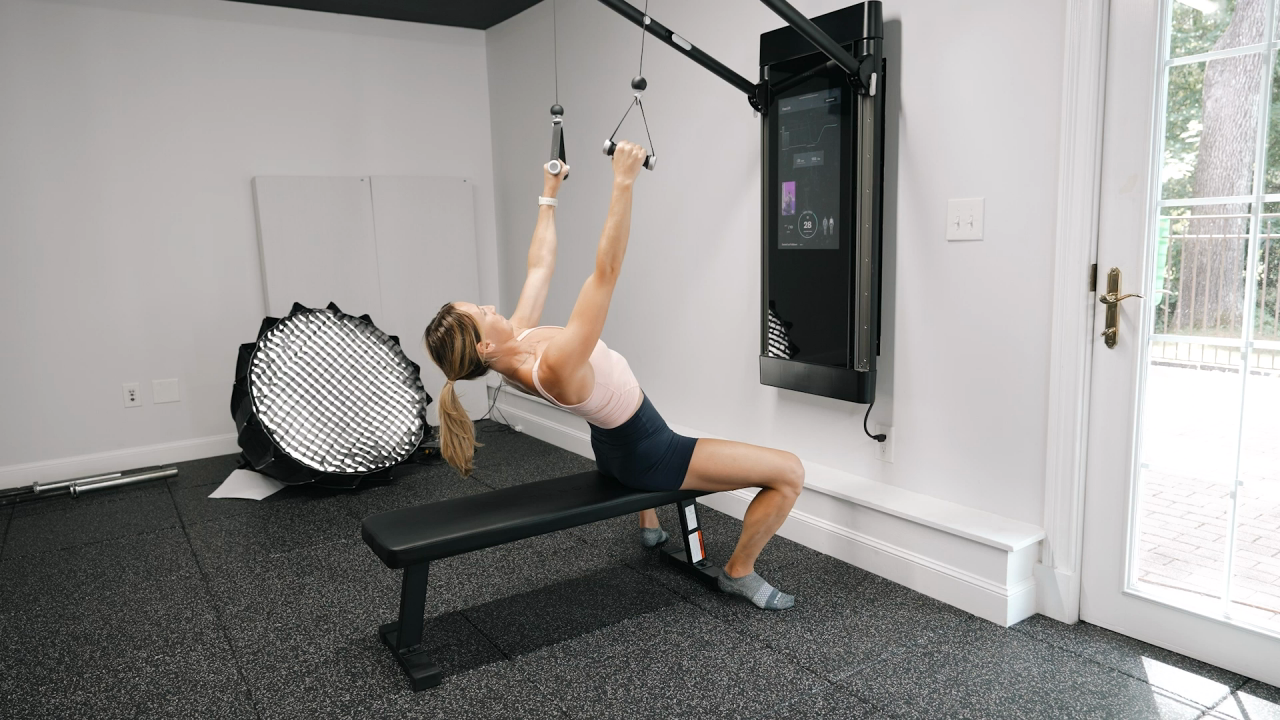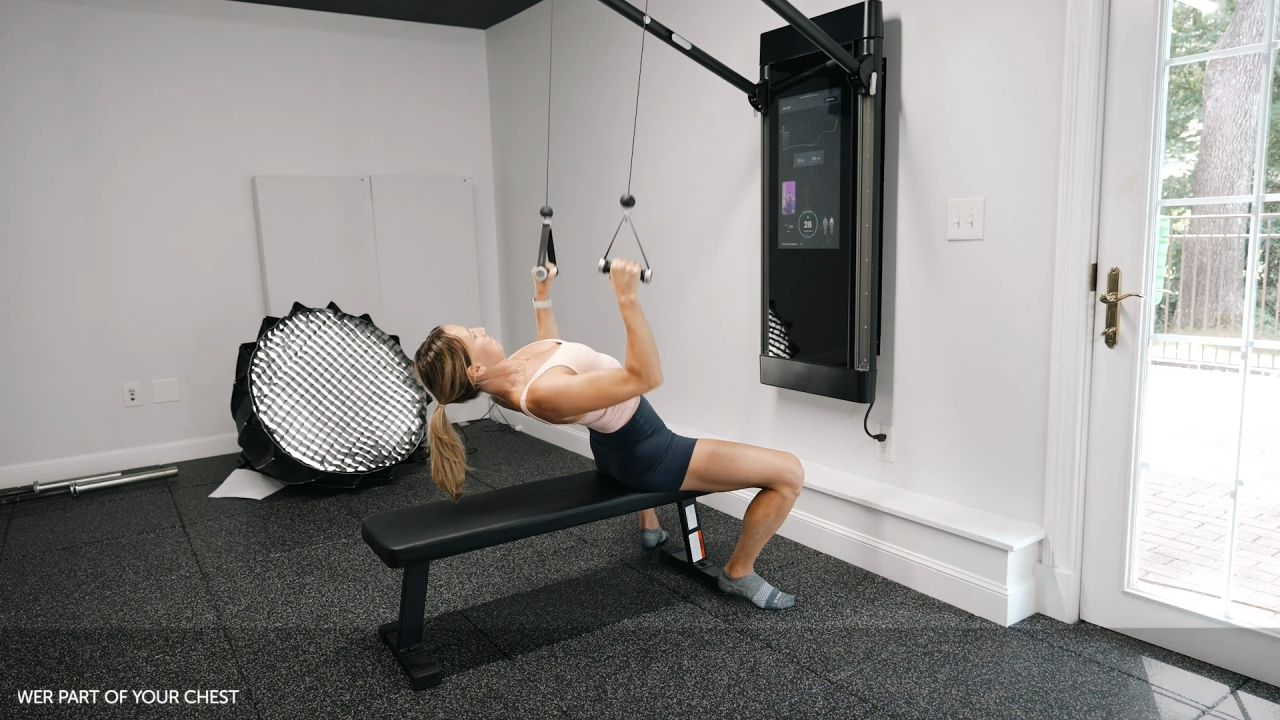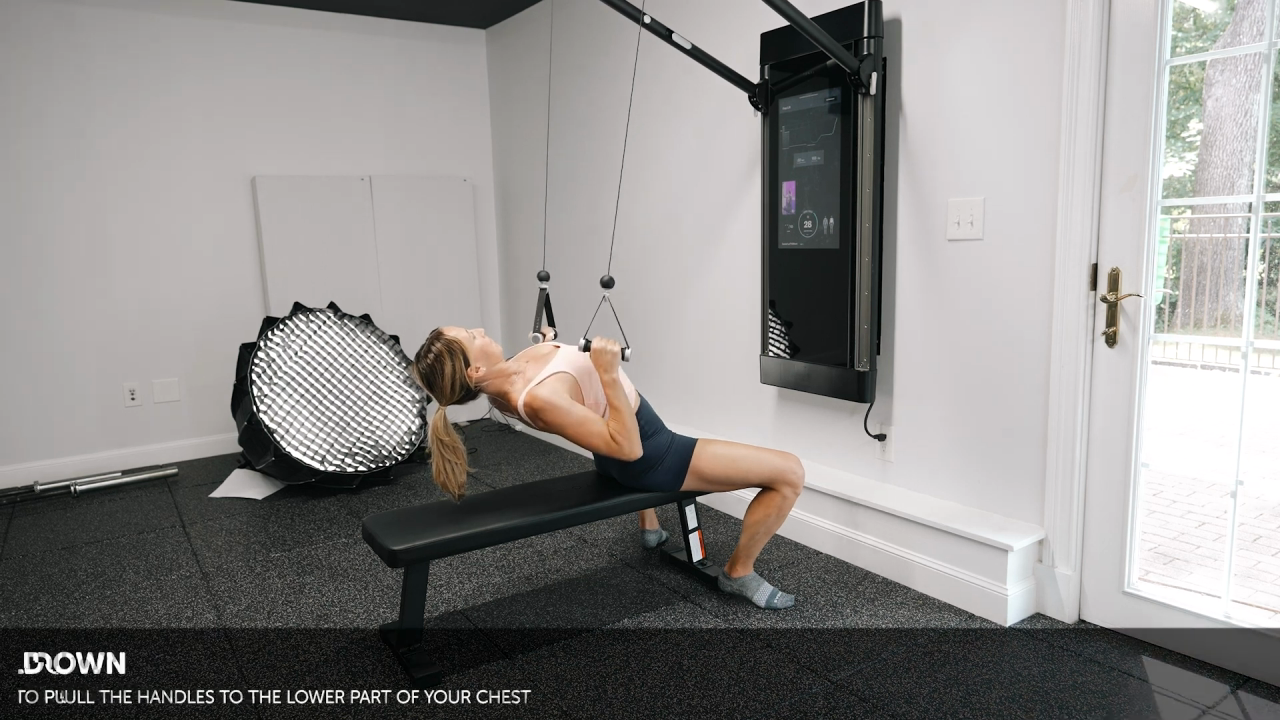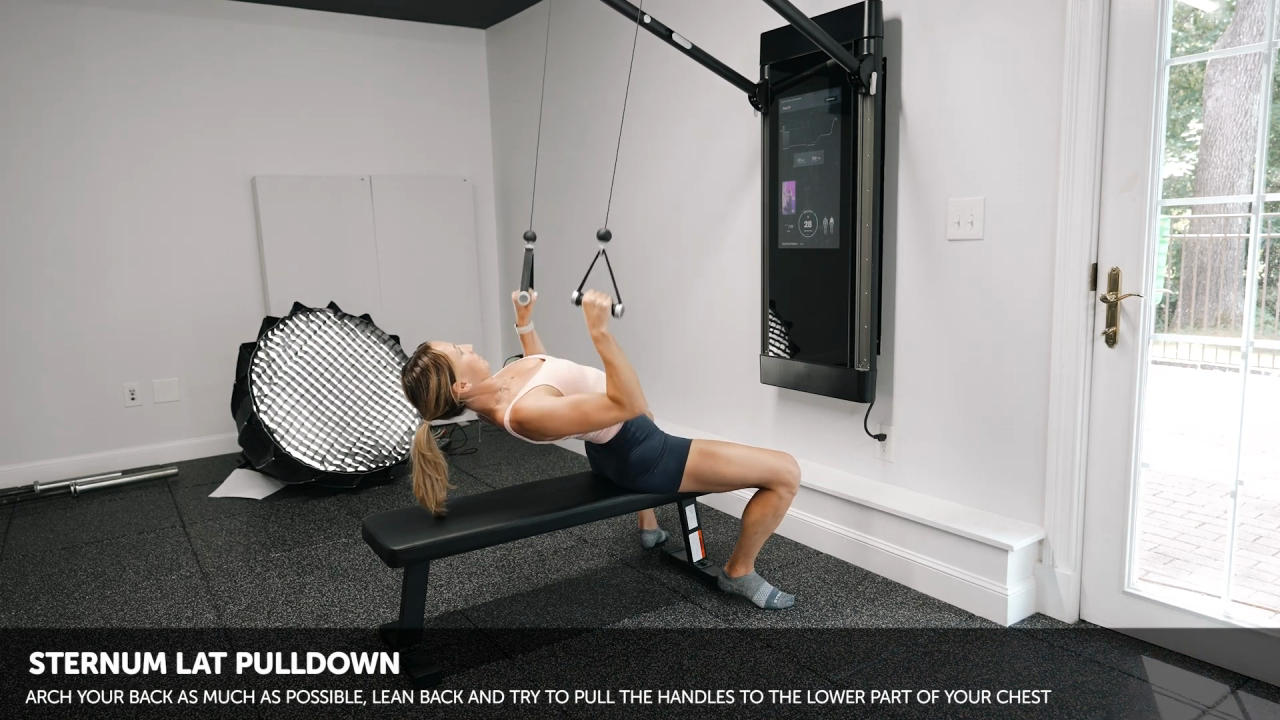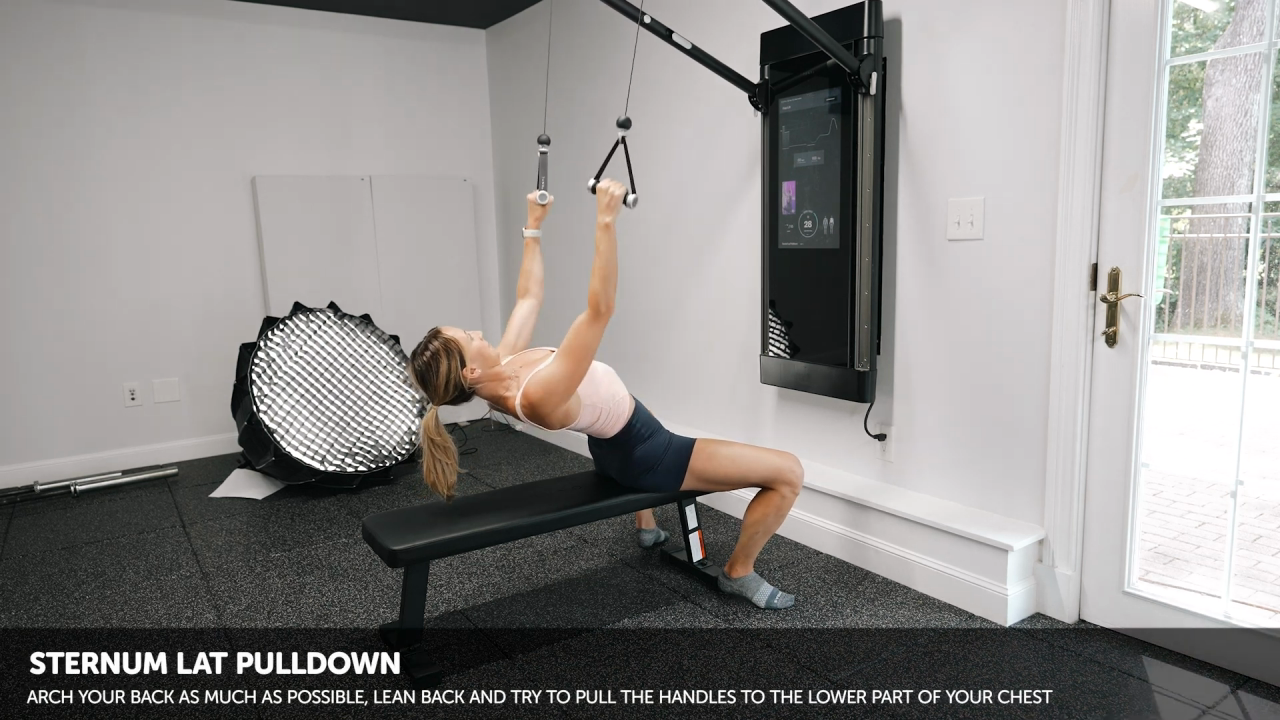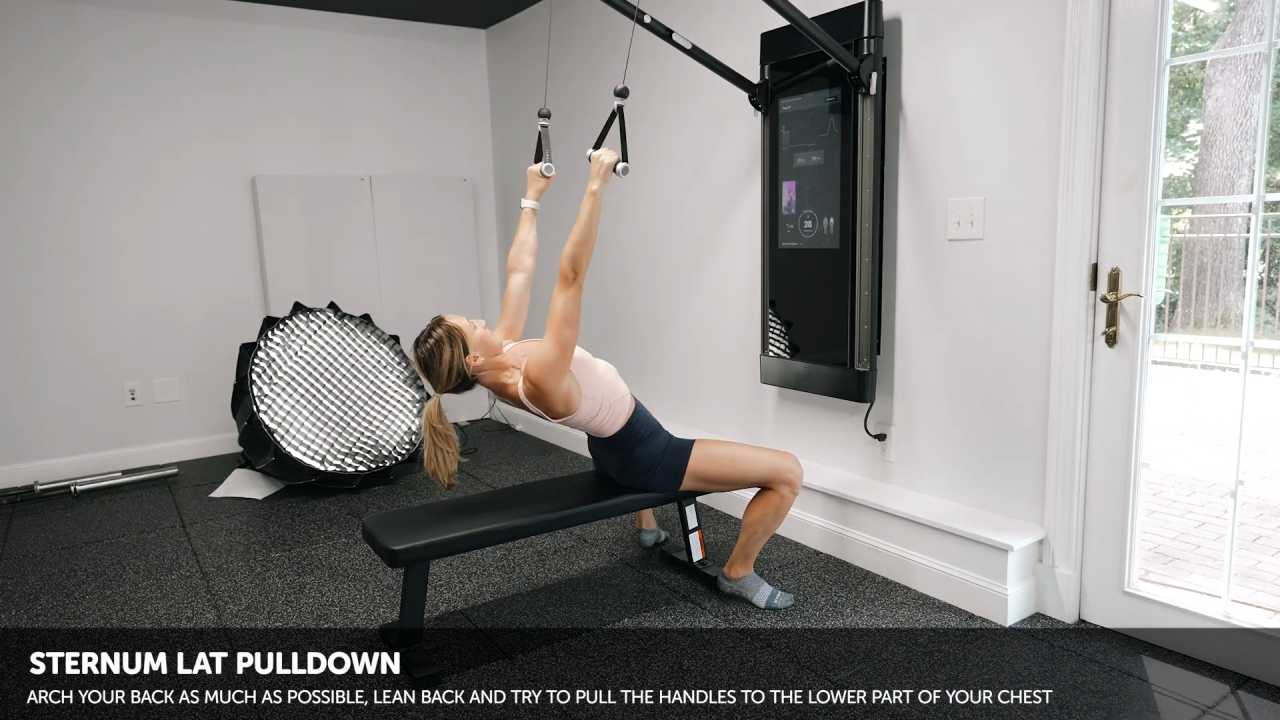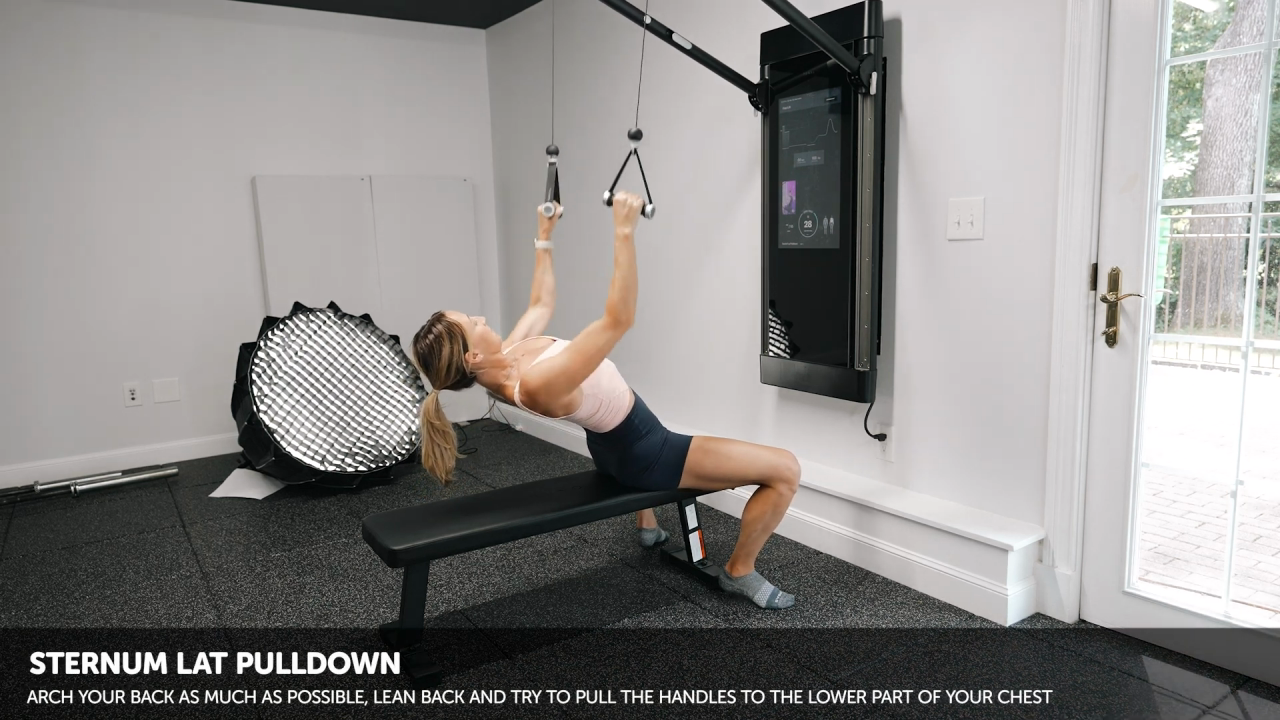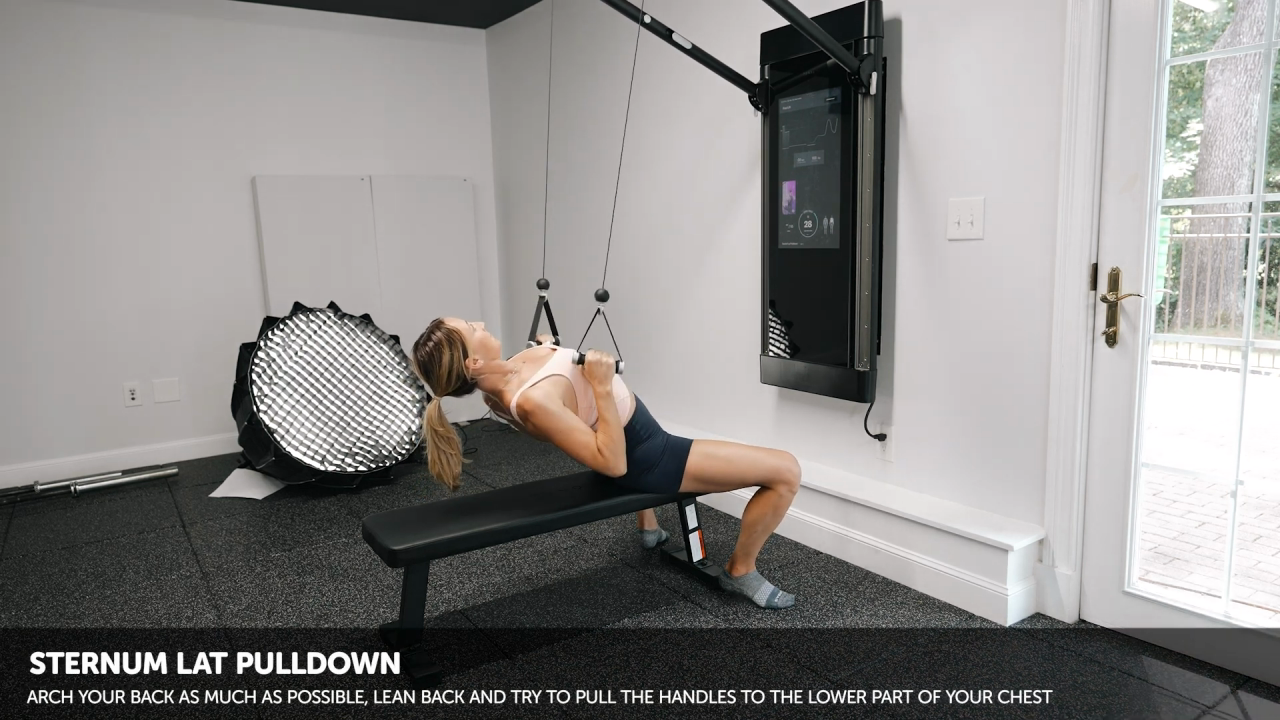
dt=0.7s
person 1, frame 1
left shoulder: (515, 344)
right shoulder: (552, 367)
left elbow: (540, 265)
right elbow: (606, 272)
left wrist: (549, 193)
right wrist: (623, 182)
left hip: (618, 445)
right hip: (645, 455)
right knee: (789, 472)
left ankle: (650, 525)
right ankle: (739, 573)
person 1, frame 2
left shoulder: (507, 377)
right shoulder: (543, 393)
left elbow: (547, 349)
right elbow: (646, 376)
left wrist: (542, 295)
right wrist: (627, 297)
left hip: (617, 444)
right hip: (645, 456)
right knee: (788, 472)
left ankle: (649, 526)
right ankle: (738, 574)
person 1, frame 3
left shoulder: (505, 381)
right shoulder: (538, 398)
right elbow: (629, 447)
left wrist: (542, 347)
right wrist: (607, 373)
left hip: (614, 452)
right hip: (649, 454)
right knee: (790, 472)
left ankle: (650, 527)
right ankle: (738, 573)
person 1, frame 4
left shoulder: (495, 392)
right shoulder: (525, 411)
left elbow: (536, 369)
right elbow: (632, 405)
left wrist: (523, 323)
right wrist: (599, 331)
left hip: (615, 449)
right hip: (641, 457)
left knee: (636, 413)
right knee: (785, 472)
left ankle: (648, 526)
right ankle: (739, 573)
person 1, frame 5
left shoulder: (500, 369)
right shoulder: (536, 397)
left elbow: (529, 298)
right elbow: (600, 310)
left wrist: (533, 226)
right wrist: (605, 220)
left hip: (617, 447)
right hip: (645, 456)
right knee: (788, 471)
left ankle: (646, 527)
right ankle: (738, 574)
person 1, frame 6
left shoulder: (504, 357)
right shoulder: (537, 380)
left elbow: (520, 270)
right elbow: (570, 275)
left wrist: (532, 196)
right wrist: (595, 187)
left hip: (616, 449)
right hip: (645, 458)
right knee: (787, 472)
left ankle: (647, 526)
right ankle: (738, 573)
person 1, frame 7
left shoulder: (504, 362)
right shoulder: (536, 382)
left elbow: (541, 307)
right elbow: (619, 320)
left wrist: (544, 237)
right wrist: (623, 233)
left hip: (614, 444)
right hip: (643, 453)
right knee: (784, 470)
left ankle: (648, 525)
right ankle: (739, 574)
person 1, frame 8
left shoulder: (501, 384)
right shoulder: (532, 401)
right elbow: (614, 463)
left wrist: (543, 353)
right wrist: (602, 387)
left hip: (627, 447)
right hip: (643, 458)
right knee: (785, 471)
left ankle: (649, 526)
right ankle: (740, 572)
